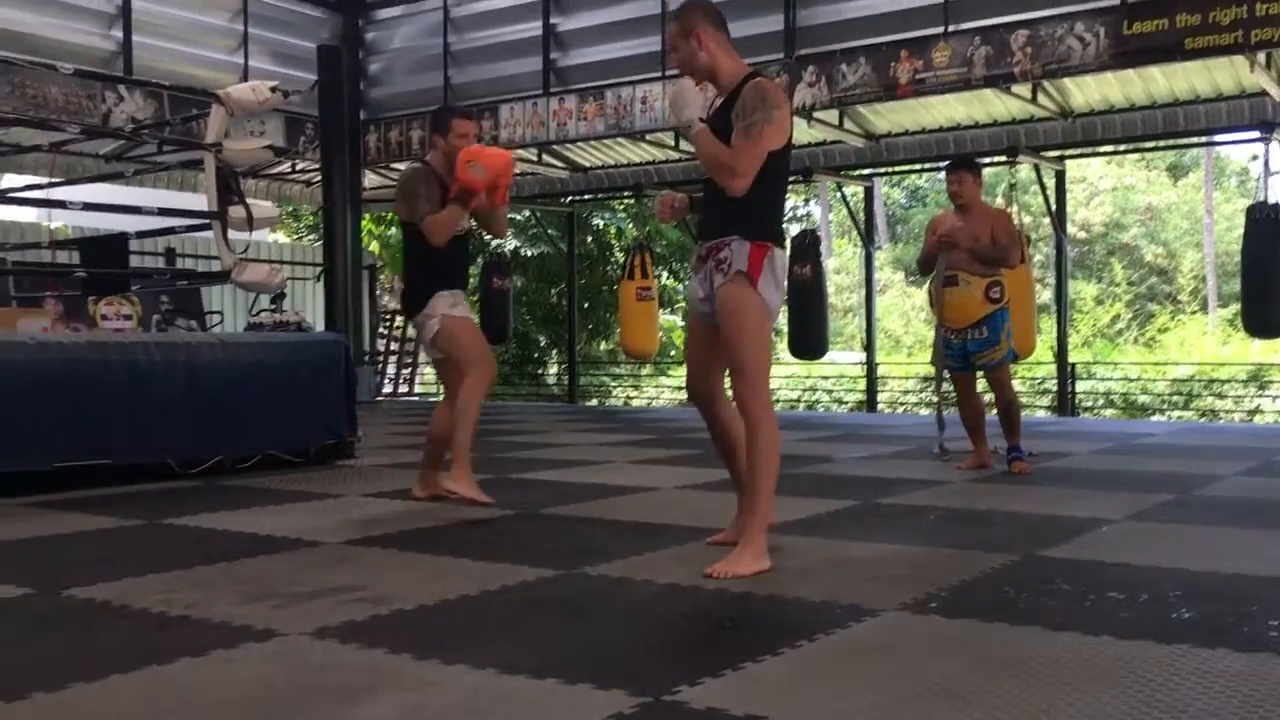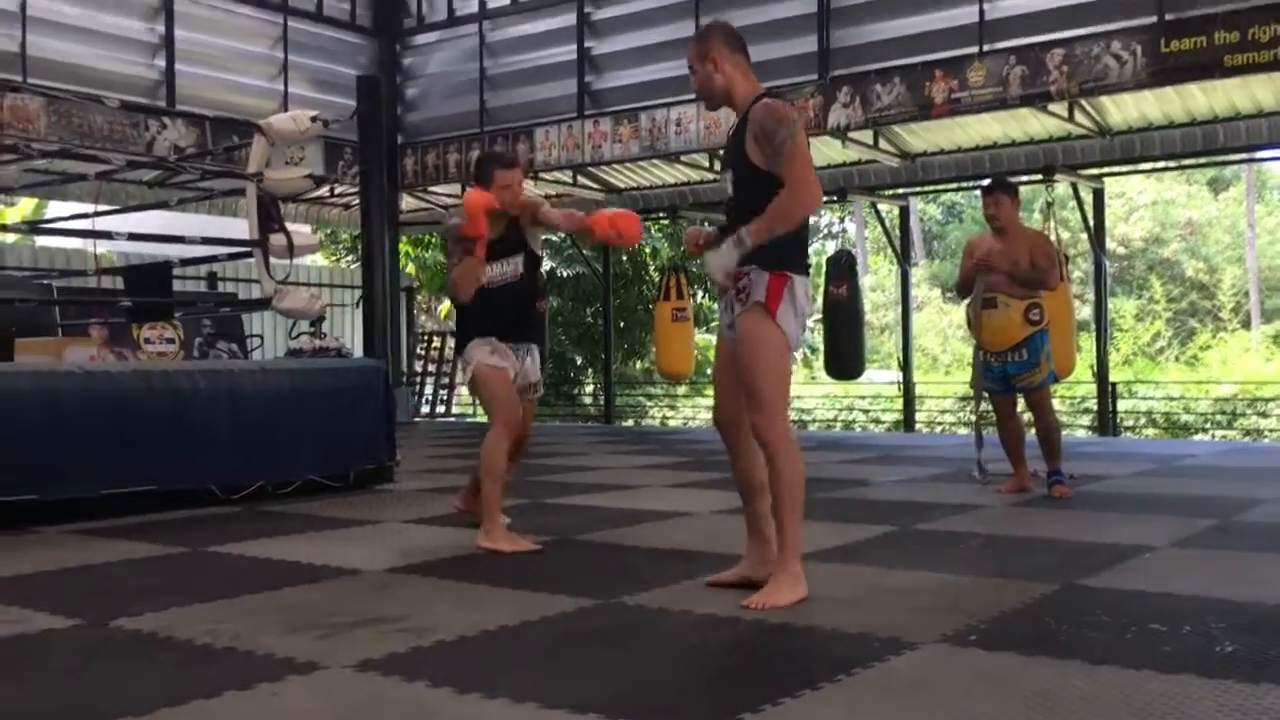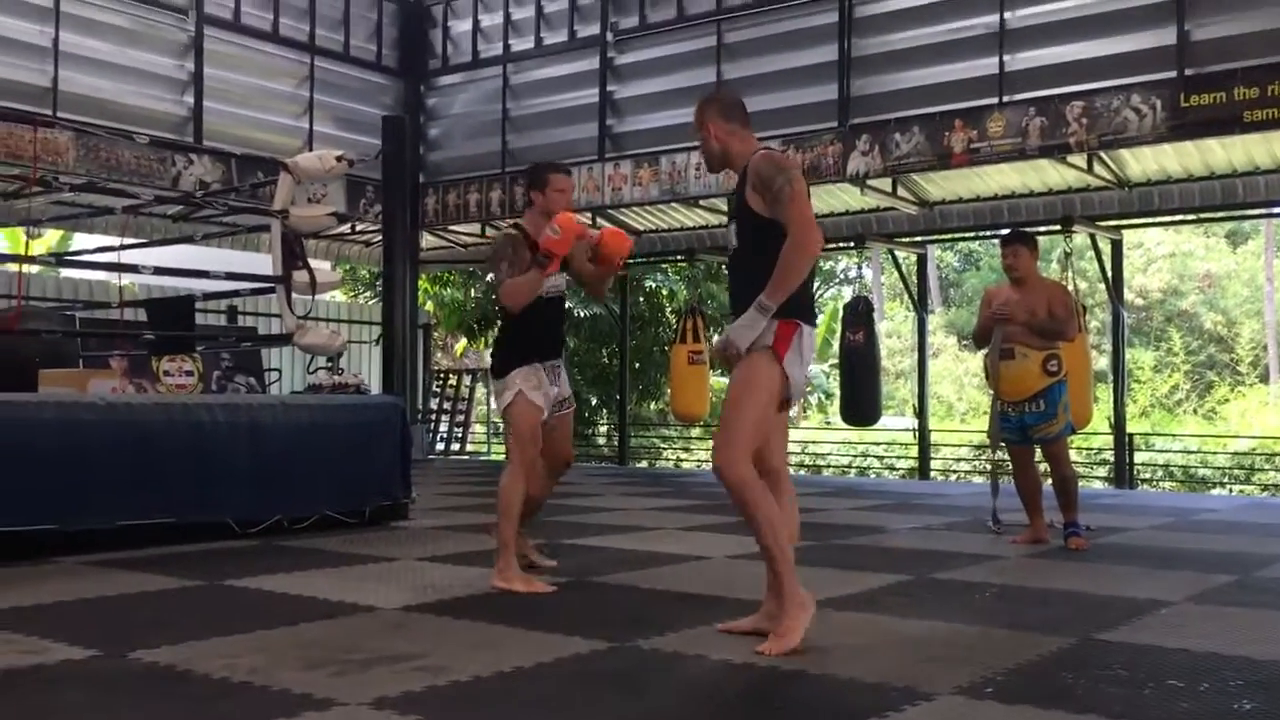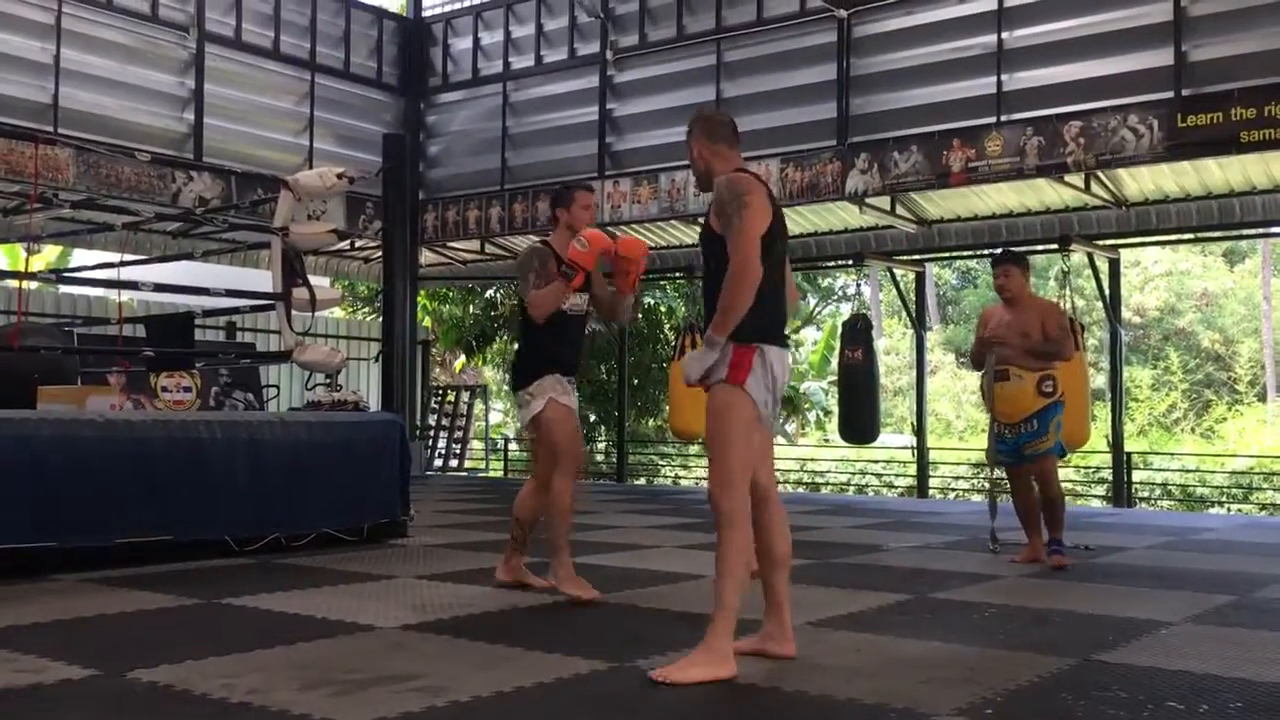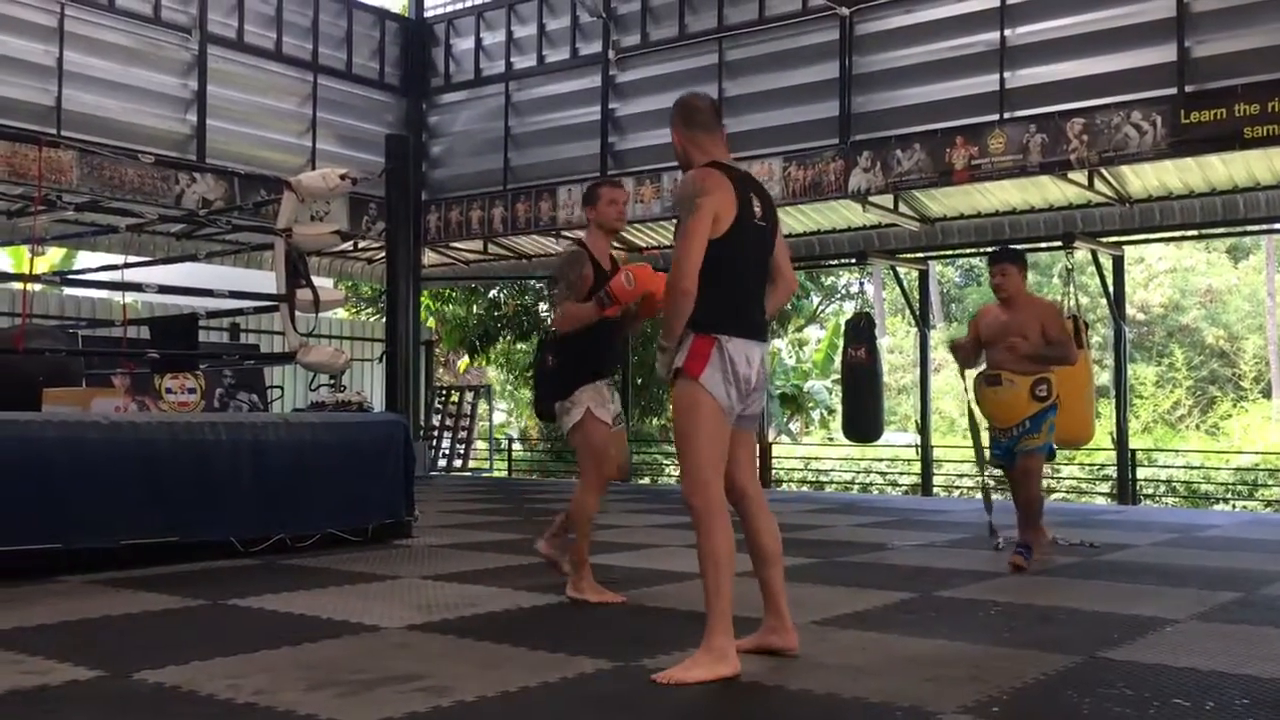
dt=0.4s
person 1, frame 1
left shoulder: (762, 95)
right shoulder: (722, 105)
left elbow: (737, 179)
left wrist: (691, 120)
right wrist: (687, 204)
left hip: (748, 256)
right hip: (712, 257)
left knee: (750, 396)
right knee: (703, 390)
left ankle: (754, 543)
right ankle: (751, 508)
person 1, frame 2
left shoulder: (772, 115)
right shoulder: (744, 126)
left elbow: (806, 196)
left wrist: (736, 243)
right wrist: (717, 238)
left hip: (771, 283)
right hip: (743, 285)
left knee: (768, 425)
right knee: (730, 419)
left ankle: (790, 571)
right ankle: (760, 553)
person 1, frame 3
left shoulder: (768, 166)
right shoulder: (749, 182)
left elbow: (808, 240)
left wrist: (756, 314)
right wrist: (738, 331)
left hip: (778, 334)
right hip: (762, 336)
left knee: (732, 462)
right knee: (768, 471)
left ankle: (793, 595)
right ankle: (777, 606)
person 1, frame 4
left shoulder: (734, 188)
right shoulder: (750, 195)
left elbow: (747, 270)
right elbow: (789, 292)
left wrist: (710, 344)
left hip: (744, 355)
right hip: (760, 355)
left knee: (728, 497)
right knee: (761, 493)
left ankle: (718, 648)
right ankle: (778, 629)
person 1, frame 5
left shoulder: (700, 184)
right shoulder: (756, 192)
left elbow: (683, 281)
right elbow: (785, 281)
left wrist: (667, 345)
left hip: (711, 350)
right hip: (751, 350)
left knee: (703, 495)
right knee: (744, 489)
left ankle: (719, 648)
right ankle: (777, 624)
person 2, frame 1
left shoulder: (463, 179)
right shoulder: (418, 178)
left elbow: (498, 229)
right elbow: (437, 235)
right wrist: (466, 193)
left hip: (451, 296)
right hip: (431, 297)
left knee: (457, 391)
right knee: (480, 366)
left ankle: (429, 479)
right ankle: (458, 471)
person 2, frame 2
left shoulder: (528, 213)
right shoulder: (457, 230)
left elbow: (566, 219)
right elbow: (462, 295)
right wrist: (474, 242)
left hip: (523, 341)
right hip: (481, 340)
left knee: (518, 434)
right knee: (507, 421)
left ankle: (473, 496)
right ankle: (492, 529)
person 2, frame 3
left shoulder: (565, 242)
right shoulder: (509, 242)
left elbow: (596, 289)
right elbow: (511, 300)
left wrist: (608, 262)
right wrist: (546, 257)
left hip: (552, 363)
right hip: (518, 365)
left knee: (559, 458)
right knee: (524, 459)
left ankle: (516, 534)
right ankle: (505, 567)
person 2, frame 4
left shoulder: (587, 266)
right shoulder: (538, 256)
left elbow: (618, 315)
right elbow: (537, 309)
right wrist: (572, 270)
left hip: (563, 377)
right hip: (538, 377)
left knee: (545, 474)
right knee: (571, 460)
left ankle: (512, 562)
right ankle: (562, 566)
person 2, frame 5
left shoulder: (613, 263)
right shoulder: (575, 260)
right elbow: (562, 320)
right wrist: (609, 298)
left hip: (602, 382)
right hip: (579, 383)
left knee: (614, 469)
right knee: (597, 475)
left ankle: (554, 539)
right ankle: (580, 578)
person 3, frame 1
left shoulder: (996, 217)
right shoulder: (938, 222)
left elbow: (1012, 257)
right elbow: (923, 269)
left wrist: (967, 246)
right wrist: (932, 250)
left hip: (986, 312)
right hip: (950, 315)
left knee: (1000, 381)
right knee: (962, 386)
left ankle: (1015, 450)
right ankle: (980, 451)
person 3, frame 2
left shoulder: (1035, 240)
right shoulder: (975, 245)
left elbow: (1051, 280)
right elbow: (961, 291)
left wrist: (1007, 269)
right wrist: (970, 274)
left hip: (1026, 334)
right hip: (989, 339)
left knee: (1040, 404)
right knee: (1003, 409)
left ankle: (1055, 474)
right ankle: (1020, 475)
person 3, frame 3
left shoulder: (1053, 290)
right shoulder: (993, 294)
left elbow: (1069, 330)
right elbow: (978, 341)
left wrist: (1025, 319)
right wrist: (988, 324)
left hip: (1043, 385)
right hip: (1007, 389)
left knee: (1057, 455)
right knee: (1020, 459)
left ankle: (1072, 526)
right ankle: (1036, 525)
person 3, frame 4
left shoulder: (1047, 310)
right shoulder: (988, 316)
left elbow: (1066, 350)
right elbow: (977, 364)
left wrist: (1020, 343)
right wrist: (981, 347)
left hip: (1040, 405)
right hip: (1003, 409)
left knee: (1045, 473)
right knee: (1017, 478)
left ankle: (1055, 543)
right ankle: (1035, 544)
person 3, frame 5
left shoulder: (1045, 311)
right shoulder: (982, 316)
left elbow: (1070, 355)
right elbow: (970, 360)
left wrist: (1030, 349)
right wrist: (960, 350)
left hip: (1035, 405)
right hip: (999, 409)
left knee: (1028, 471)
right knee: (1015, 477)
left ankle: (1023, 546)
right ankle: (1037, 534)
